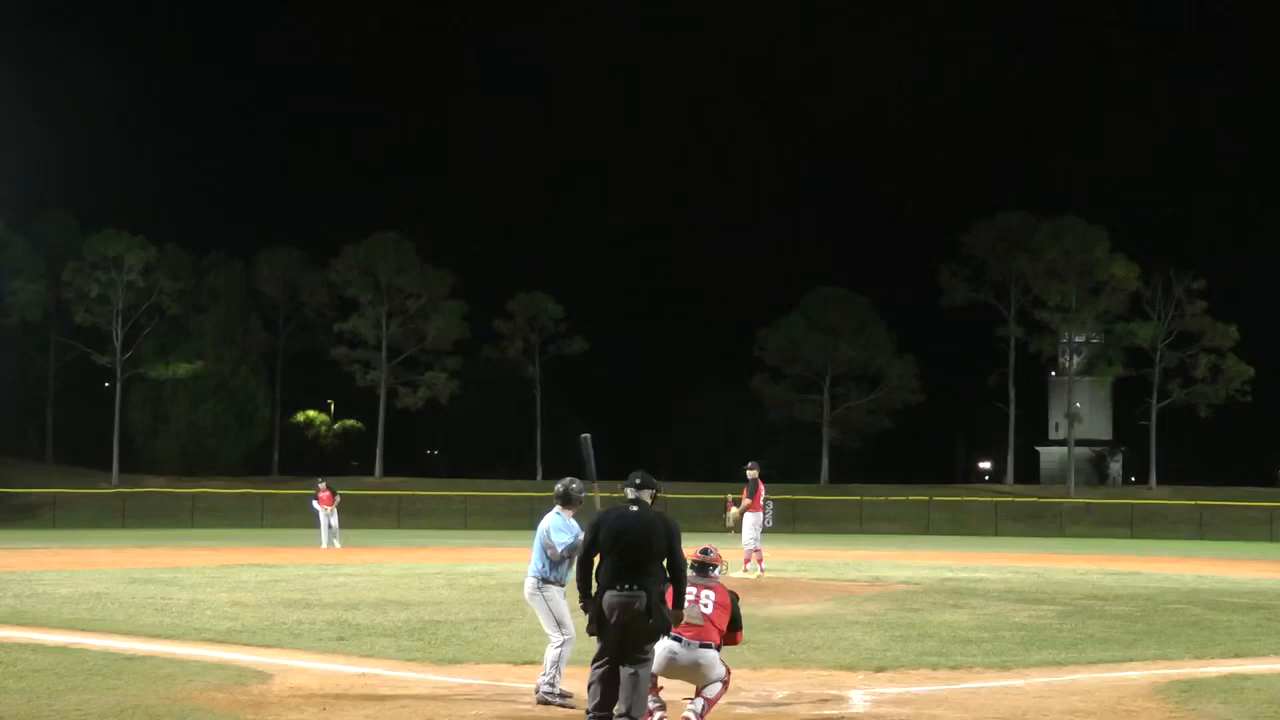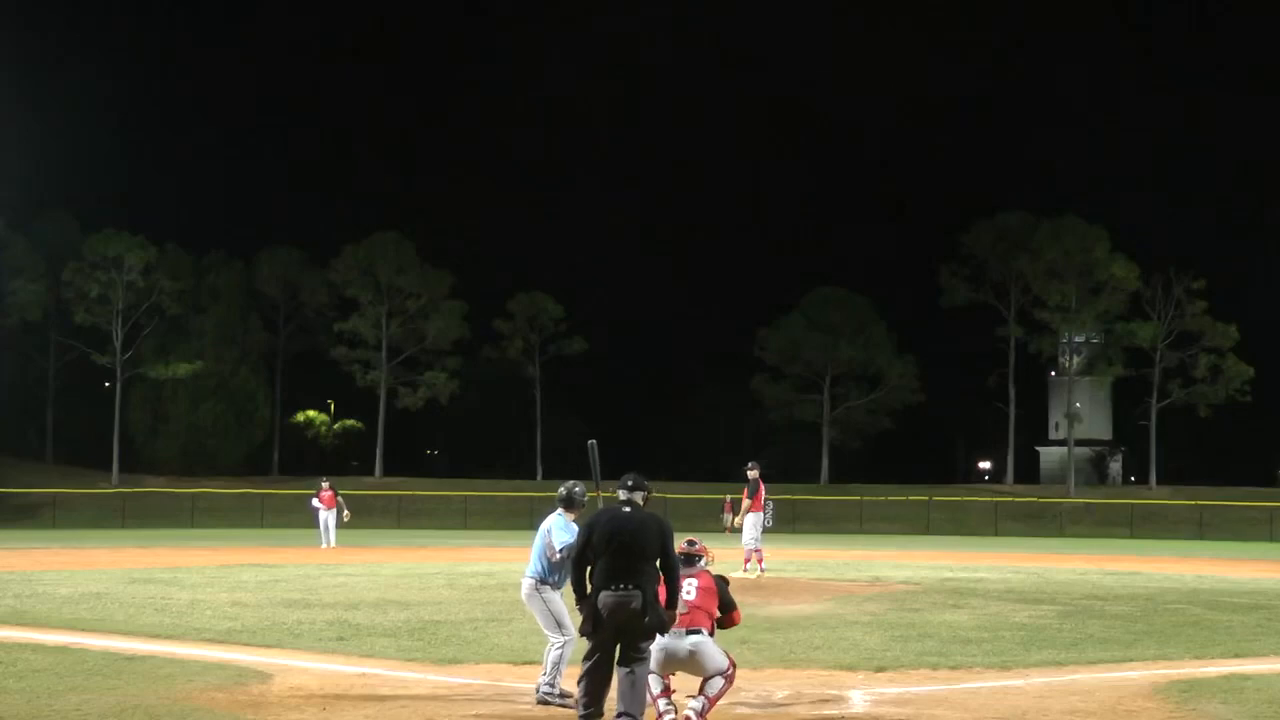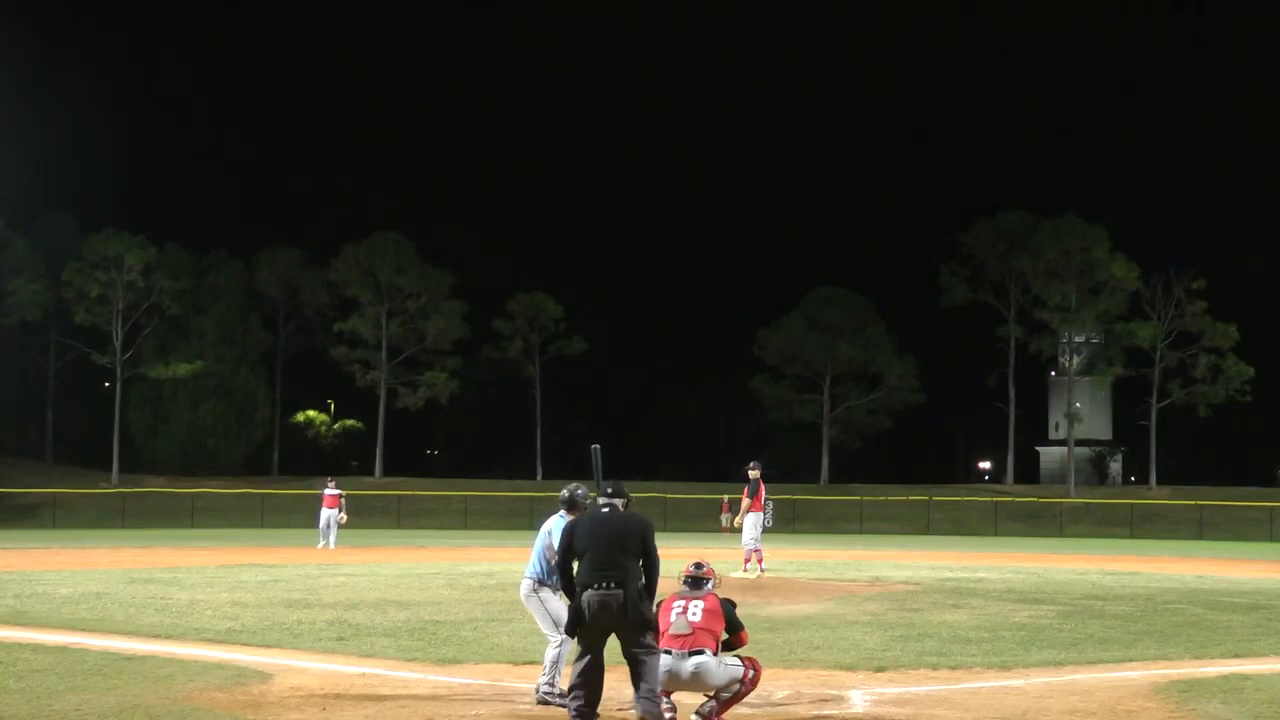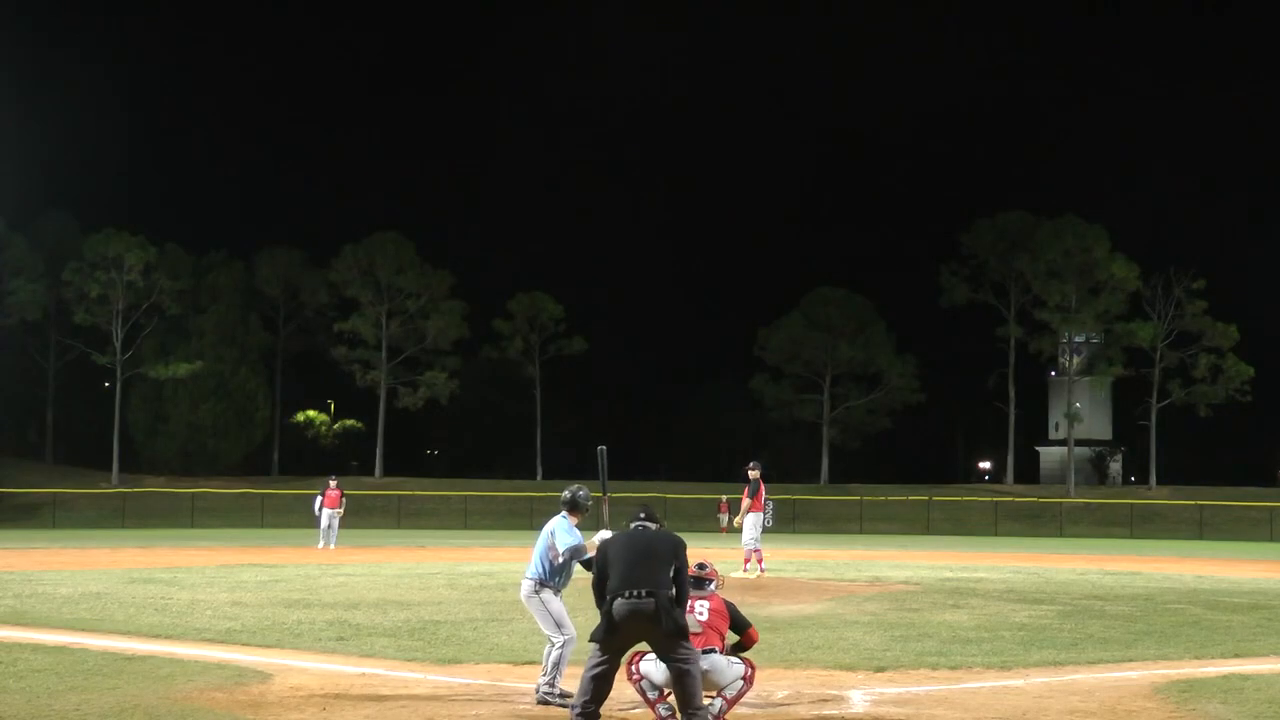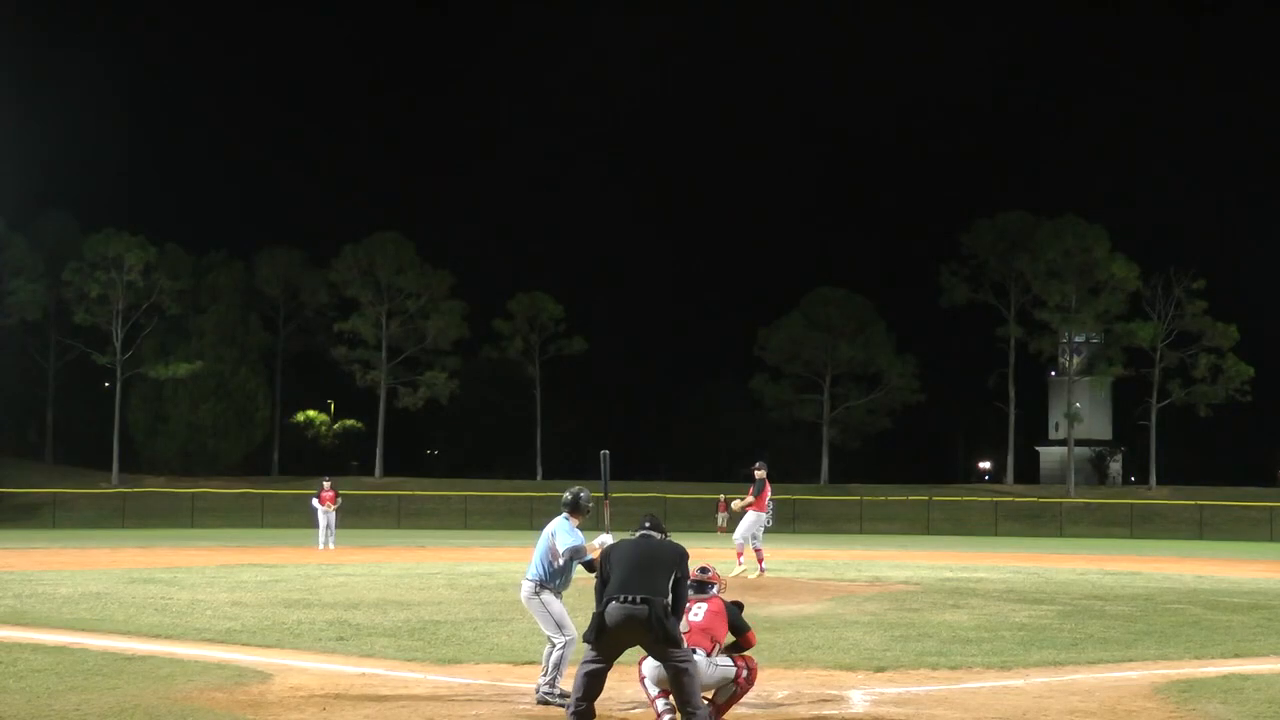
dt=0.5s
person 1, frame 1
left shoulder: (603, 518)
right shoulder: (665, 524)
left elbow: (585, 560)
right elbow: (678, 567)
left wrist: (585, 597)
right wrist: (678, 606)
left hip: (609, 599)
right hip: (646, 601)
left knee: (605, 660)
right knee: (637, 663)
person 1, frame 2
left shoulder: (596, 520)
right shoulder: (658, 524)
left elbow: (578, 562)
right elbow: (670, 568)
left wrist: (581, 598)
right wrist: (671, 606)
left hip: (604, 599)
right hip: (641, 601)
left knee: (596, 660)
right knee: (635, 662)
person 1, frame 3
left shoulder: (575, 525)
right shoulder: (639, 524)
left elbow: (563, 565)
right elbow: (651, 565)
left wrist: (574, 600)
right wrist: (647, 601)
left hip: (589, 598)
right hip: (628, 599)
left knee: (587, 659)
right knee: (645, 654)
person 1, frame 4
left shoulder: (609, 544)
right shoulder: (673, 541)
left elbow: (598, 584)
right elbow: (682, 583)
left wrist: (607, 614)
right wrist: (676, 616)
left hip: (620, 607)
right hip: (659, 608)
left knee: (600, 663)
right knee: (684, 661)
person 1, frame 5
left shoulder: (612, 550)
right shoulder: (676, 551)
left elbow: (600, 591)
right elbow: (680, 595)
left wrist: (604, 621)
right wrist: (671, 625)
left hip: (614, 612)
right hip: (653, 614)
left knee: (593, 663)
right knee: (682, 664)
person 2, frame 1
left shoulder: (570, 522)
right shoulder: (554, 521)
left elbow: (584, 549)
right elbow: (570, 550)
left hip: (554, 586)
right hip: (543, 586)
left knee: (560, 635)
right knee: (565, 636)
left ankle: (546, 684)
right ankle: (547, 691)
person 2, frame 2
left shoulder: (569, 525)
right shoulder: (557, 521)
right elbow: (567, 550)
left hip: (547, 587)
right hip: (539, 587)
left knee: (558, 636)
right knee: (565, 636)
left ankle: (547, 683)
right ankle: (548, 691)
person 2, frame 3
left shoulder: (569, 527)
right shoulder: (558, 523)
left hip: (547, 588)
right hip: (537, 588)
left knee: (560, 634)
right knee: (562, 635)
left ankle: (546, 684)
right ankle: (547, 691)
person 2, frame 4
left shoulder: (571, 529)
right shoulder: (561, 524)
left elbow: (589, 565)
right elbow: (572, 553)
right wrist: (596, 540)
left hip: (547, 589)
right hip: (538, 589)
left knee: (559, 637)
right knee: (566, 636)
left ankle: (546, 685)
right ankle: (547, 692)
person 2, frame 5
left shoulder: (574, 532)
right shoulder: (561, 525)
left elbow: (591, 566)
right elbow: (572, 553)
left wrist: (605, 551)
right wrist: (597, 543)
left hip: (547, 591)
right hip: (538, 590)
left knee: (558, 637)
right knee: (567, 637)
left ankle: (546, 685)
right ankle: (547, 692)
